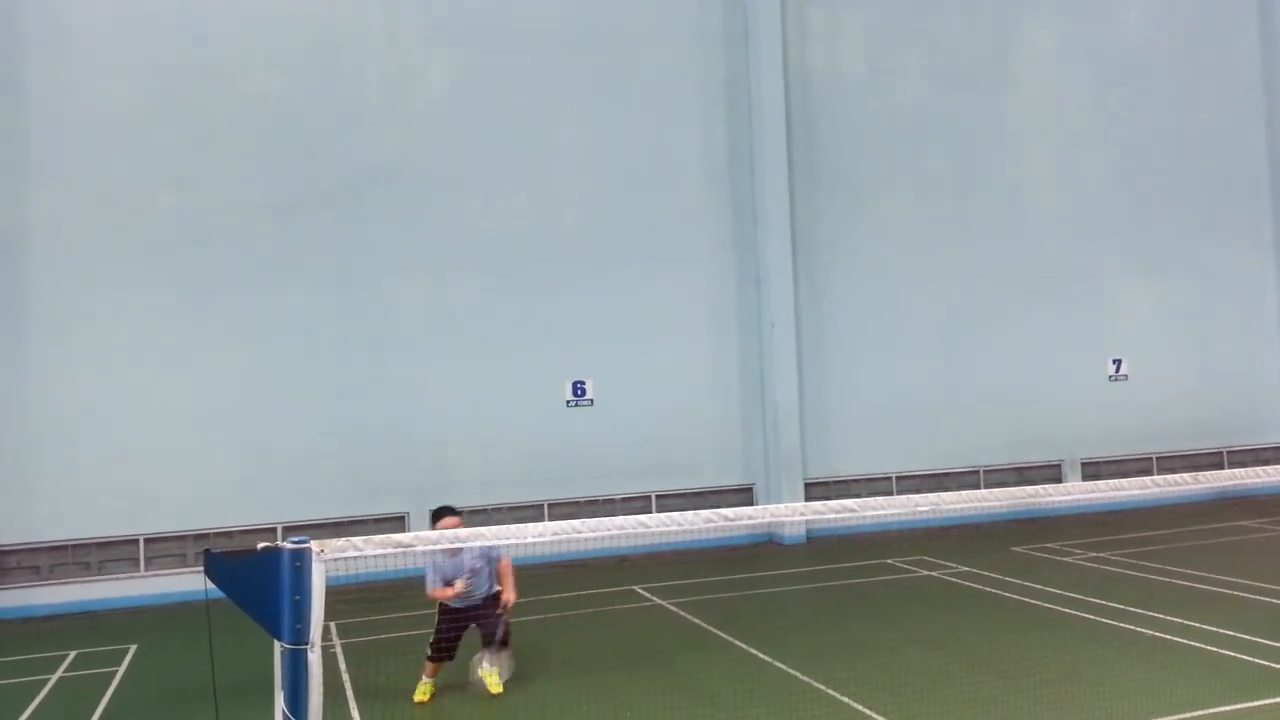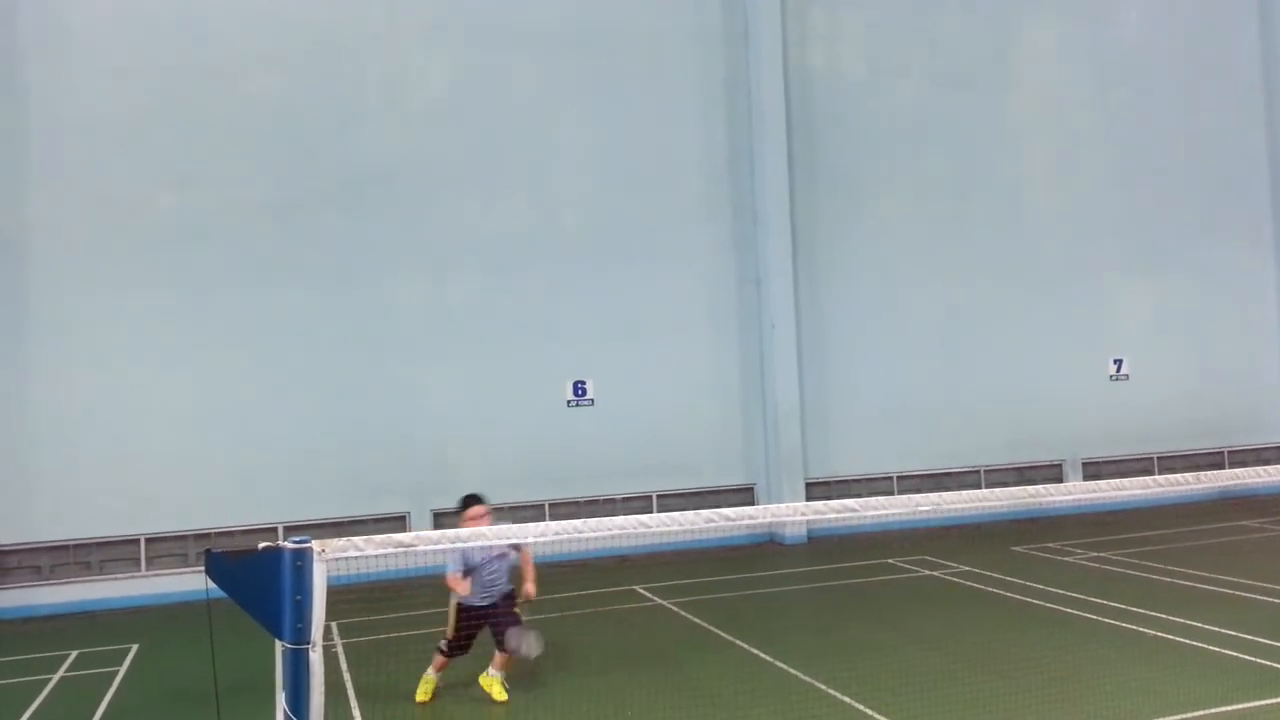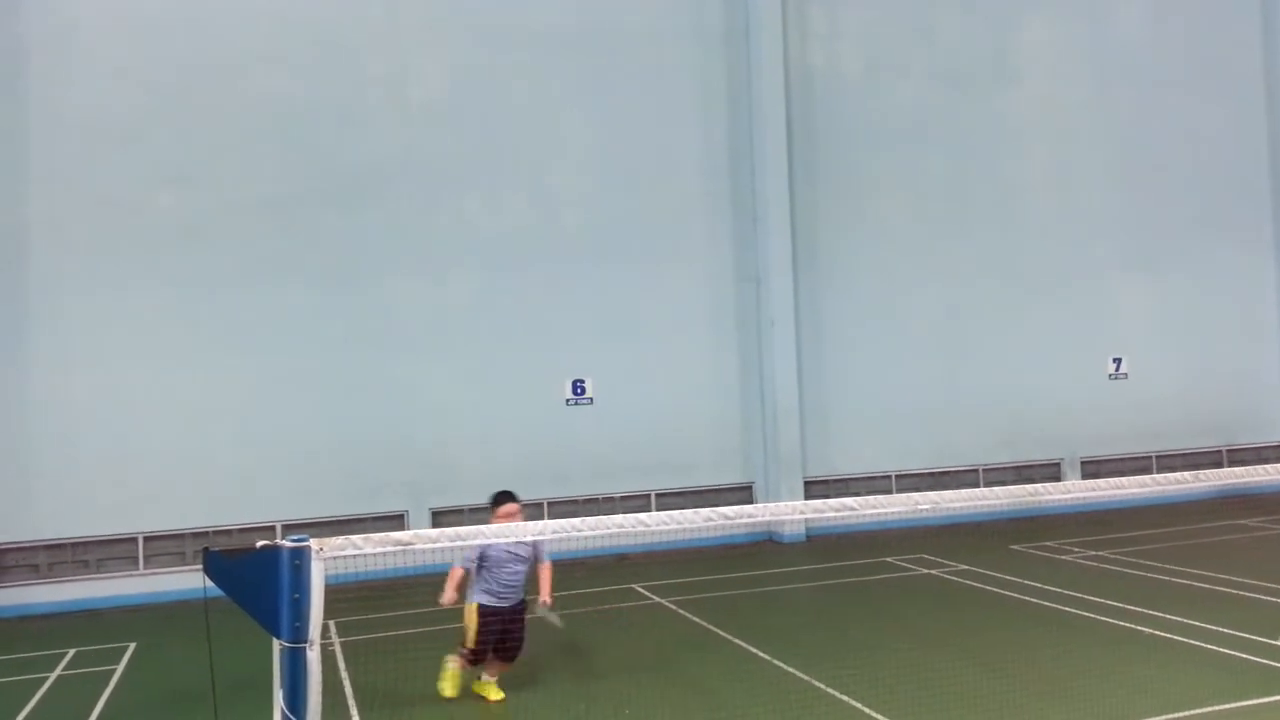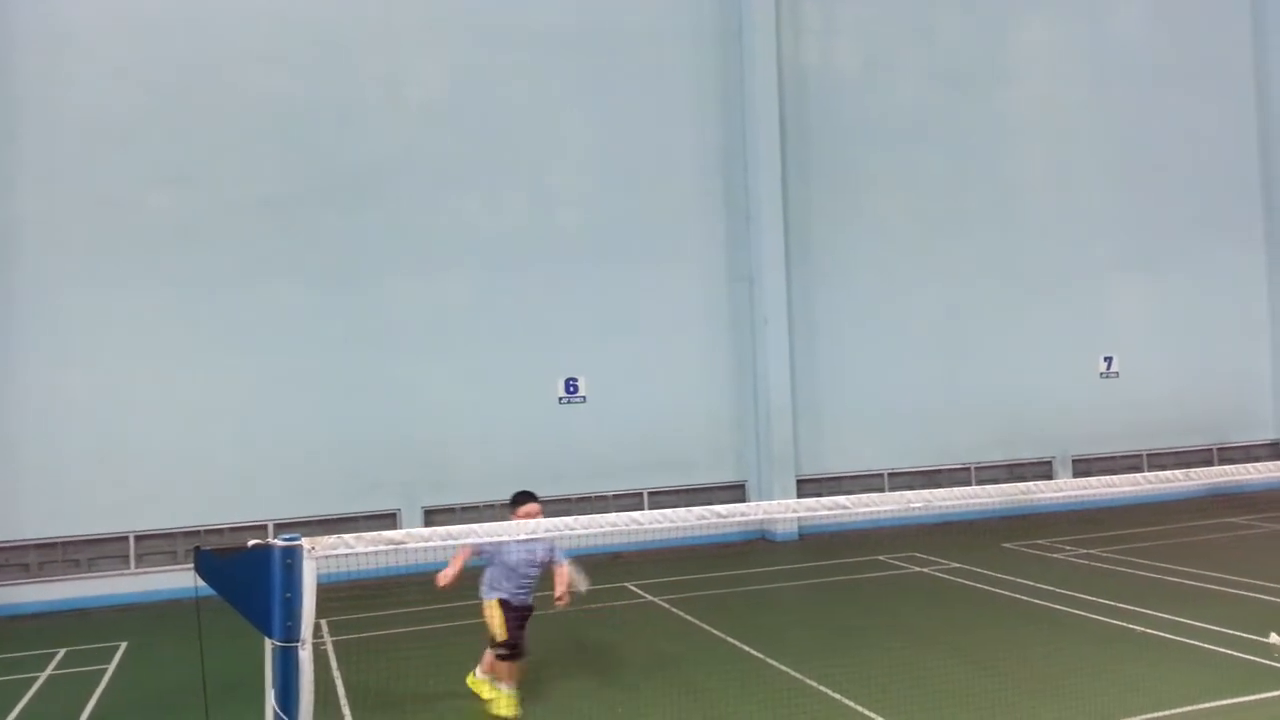
dt=0.1s
person 1, frame 1
left shoulder: (479, 542)
right shoulder: (436, 559)
left elbow: (502, 560)
right elbow: (432, 592)
left wrist: (509, 590)
right wrist: (452, 591)
left hip: (486, 598)
right hip: (454, 605)
left knee: (499, 636)
right knee: (438, 647)
left ankle: (490, 669)
right ankle: (427, 682)
person 1, frame 2
right shoulder: (462, 546)
left elbow: (523, 551)
right elbow: (452, 577)
left wrist: (529, 581)
right wrist: (460, 586)
left hip: (502, 598)
right hip: (469, 602)
right knee: (452, 645)
left ankle: (493, 678)
right ankle: (431, 676)
person 1, frame 3
left shoulder: (530, 538)
right shoulder: (484, 541)
left elbow: (543, 562)
right elbow: (461, 566)
left wrist: (545, 591)
right wrist: (450, 590)
left hip: (515, 603)
right hip: (484, 602)
left knee: (510, 650)
right knee: (474, 651)
left ankle: (488, 681)
right ankle: (453, 665)
person 1, frame 4
left shoulder: (546, 540)
left elbow: (562, 566)
right elbow: (470, 547)
left wrist: (562, 587)
right wrist: (452, 569)
left hip: (523, 602)
right hip: (498, 598)
left knee: (504, 646)
right knee: (509, 645)
left ankle: (479, 677)
right ankle: (506, 691)
